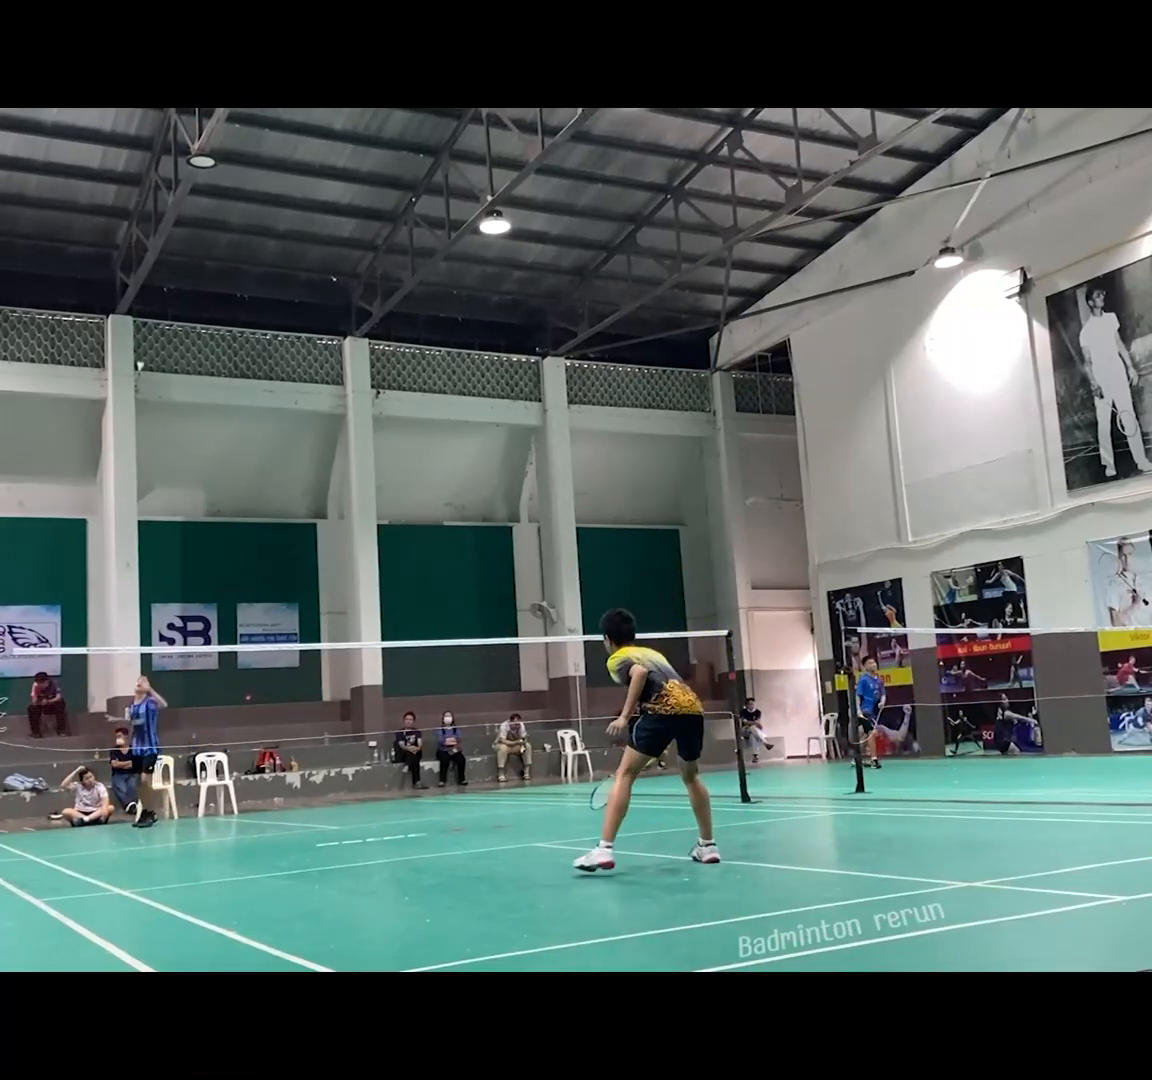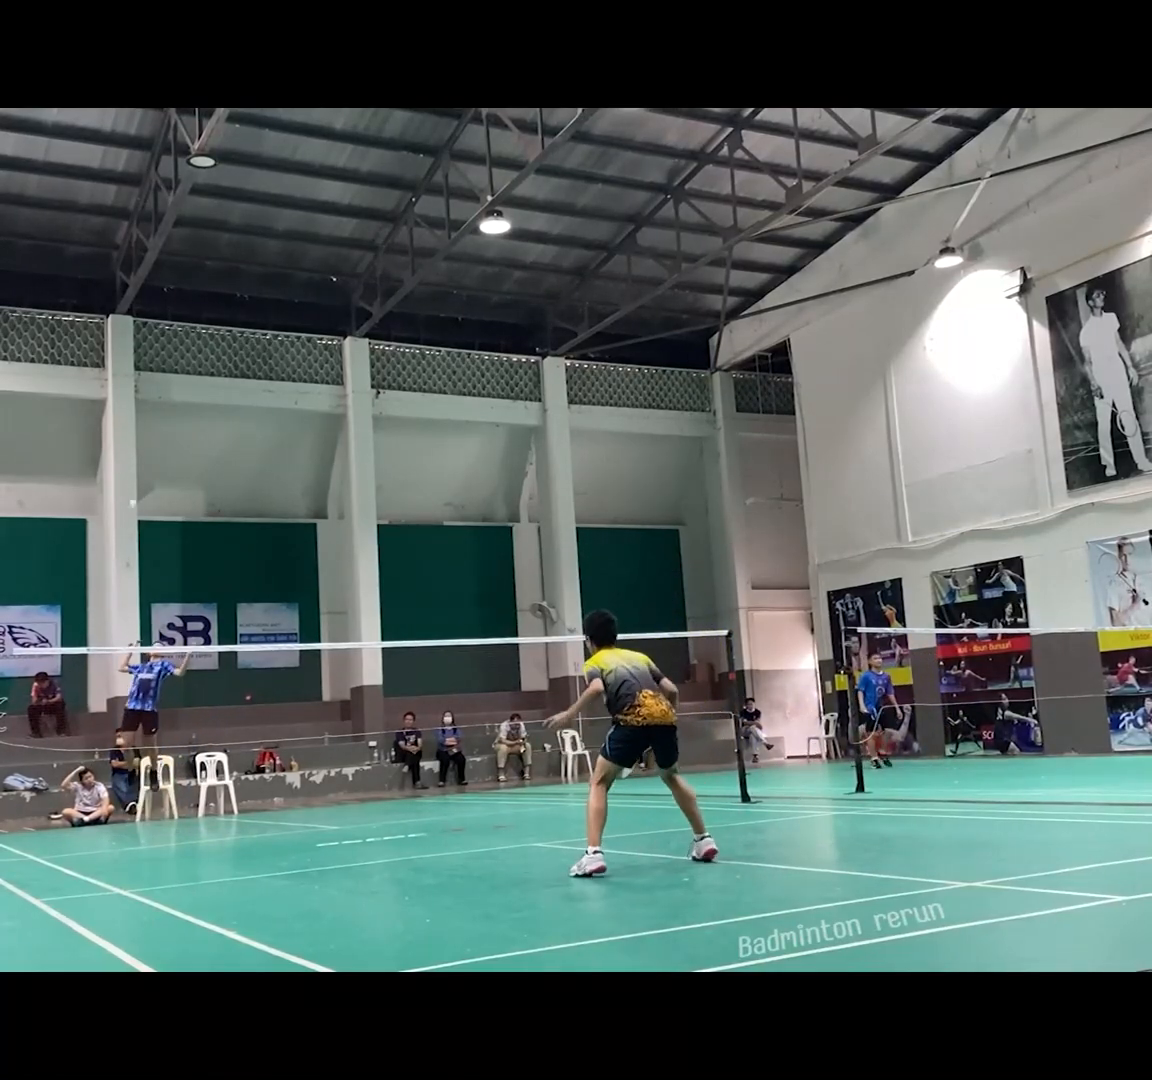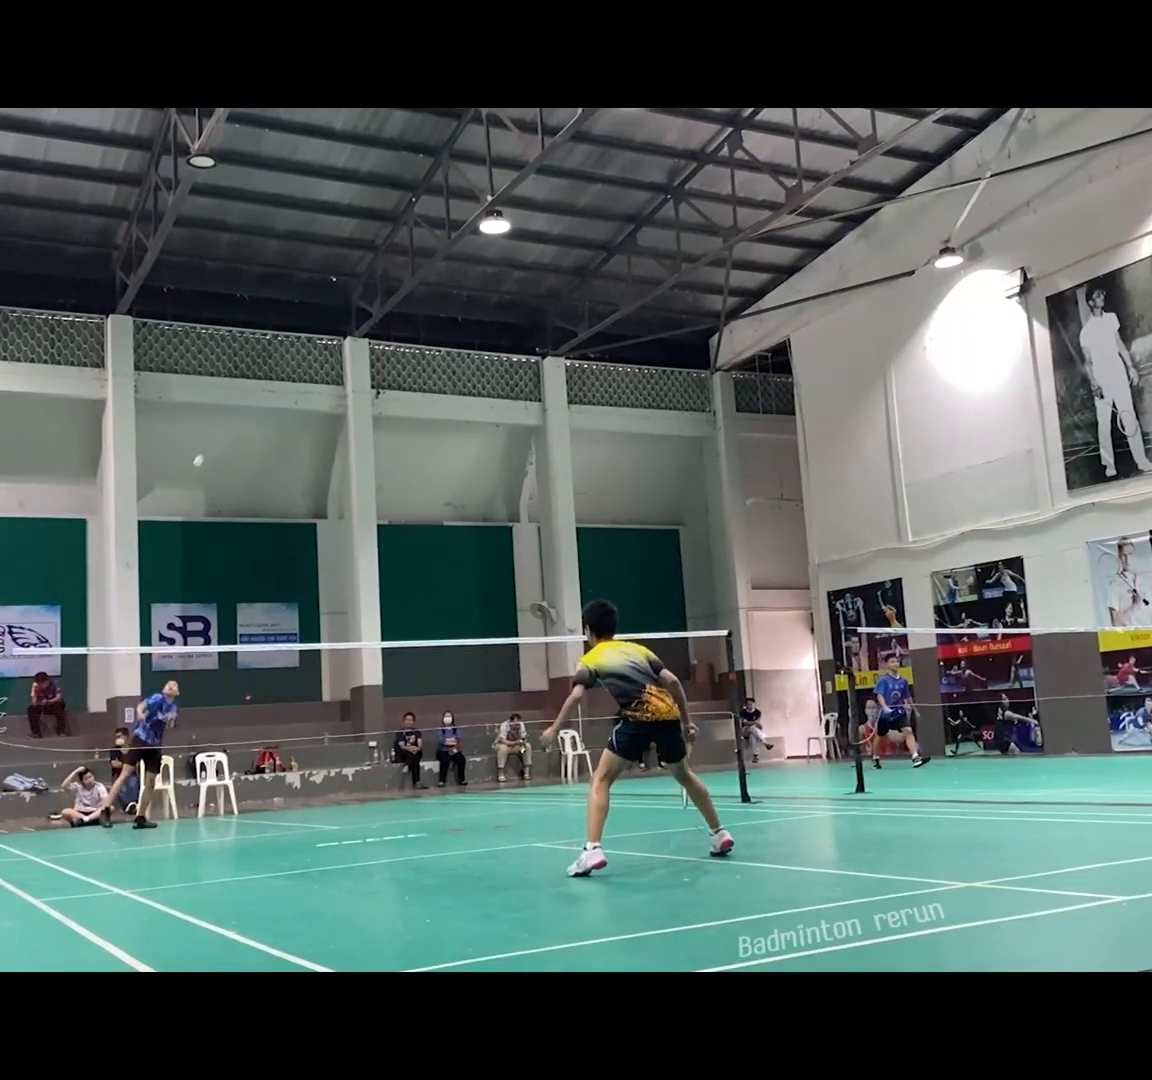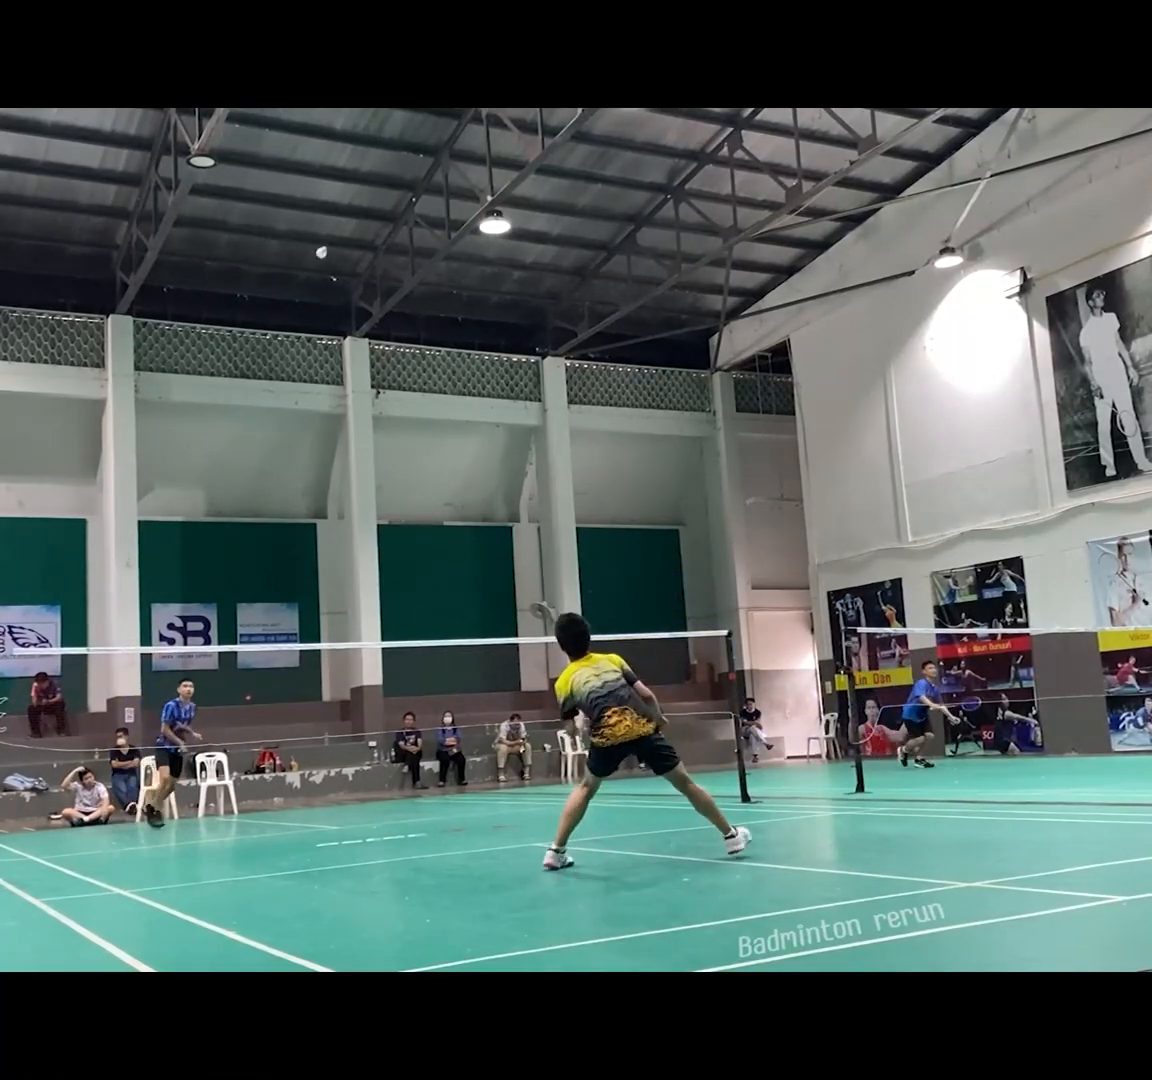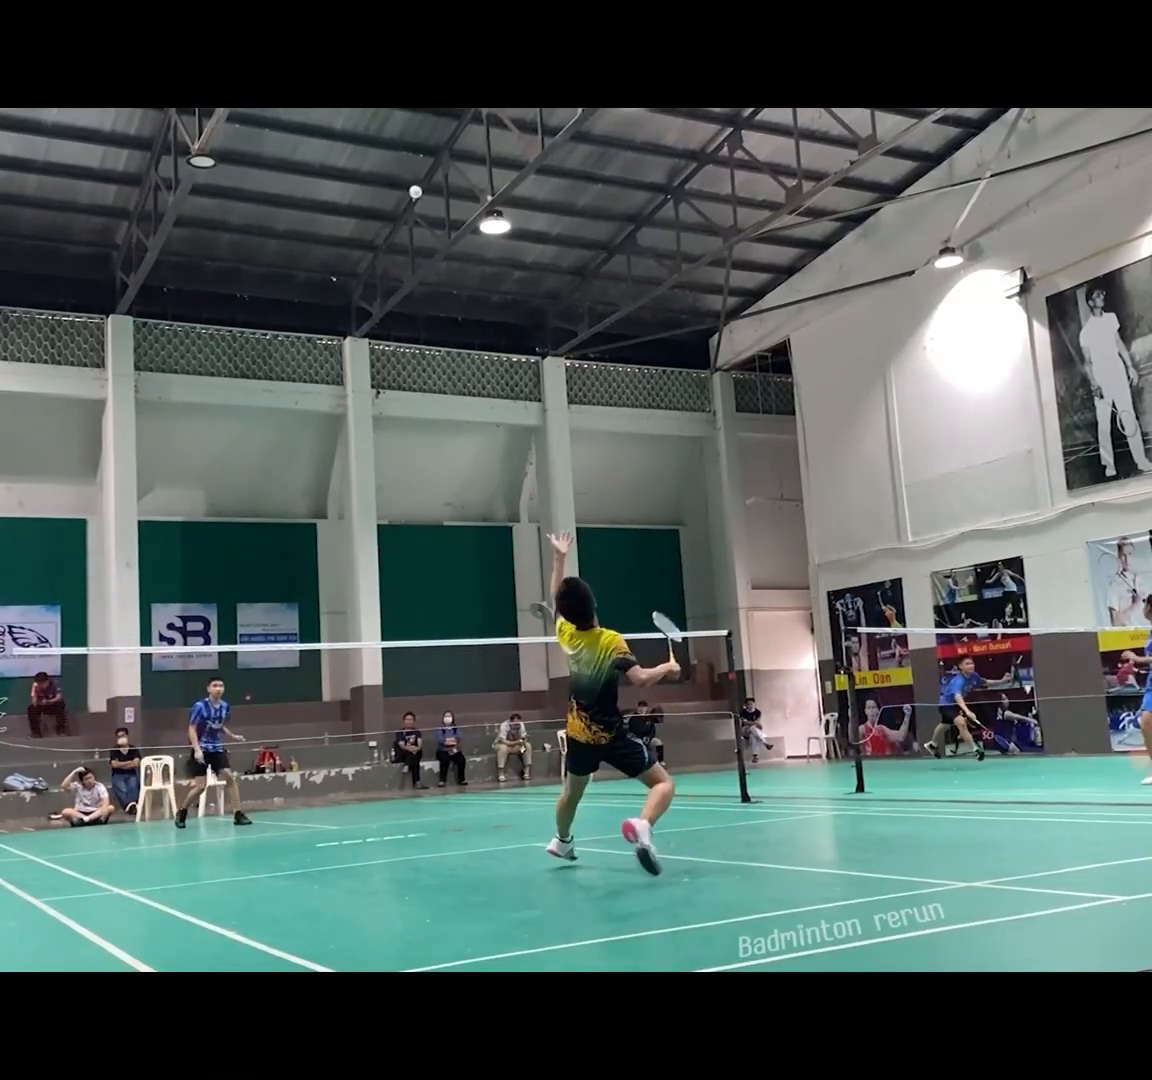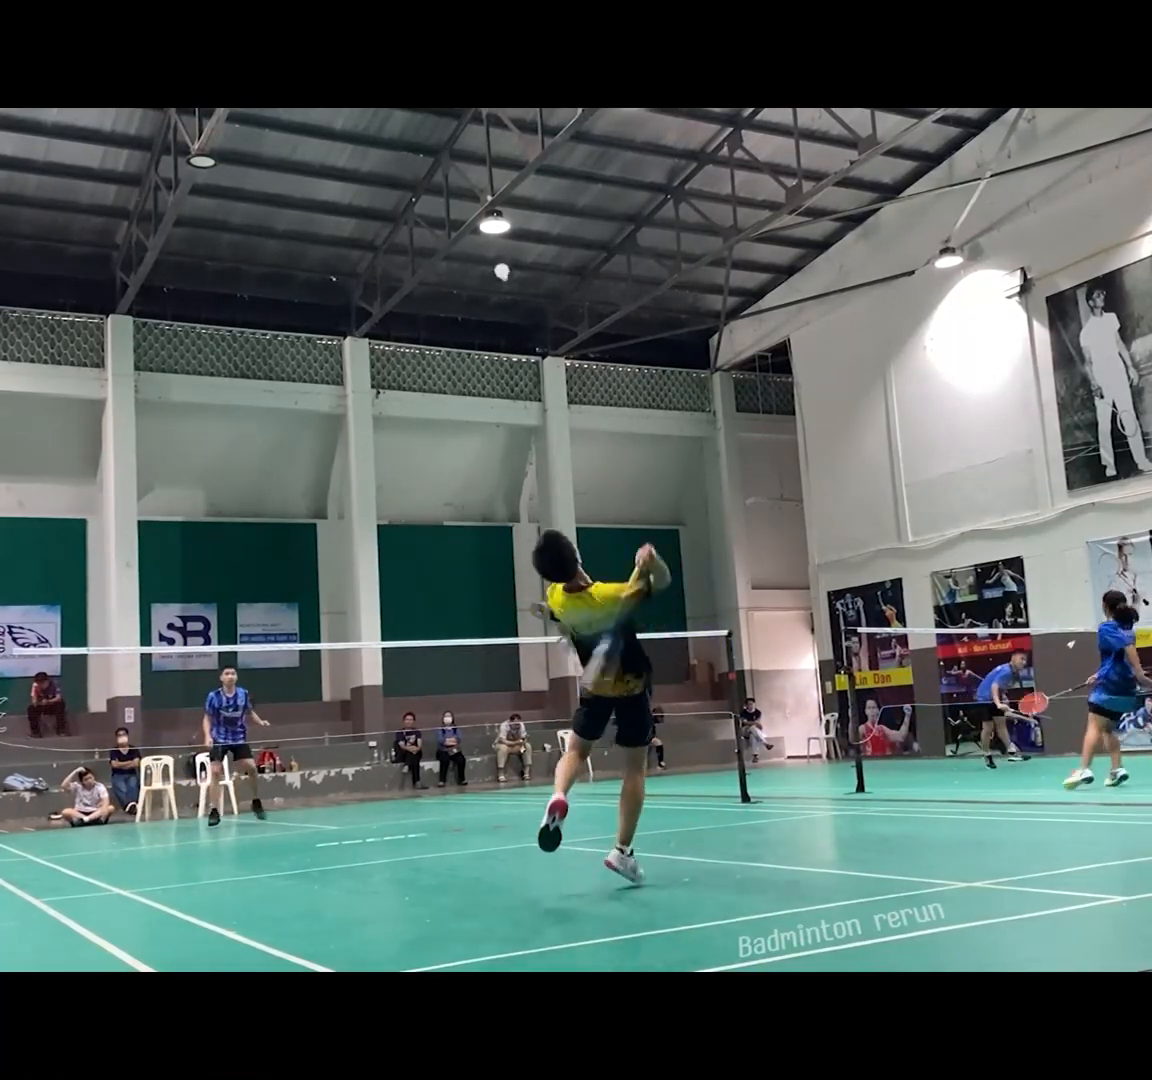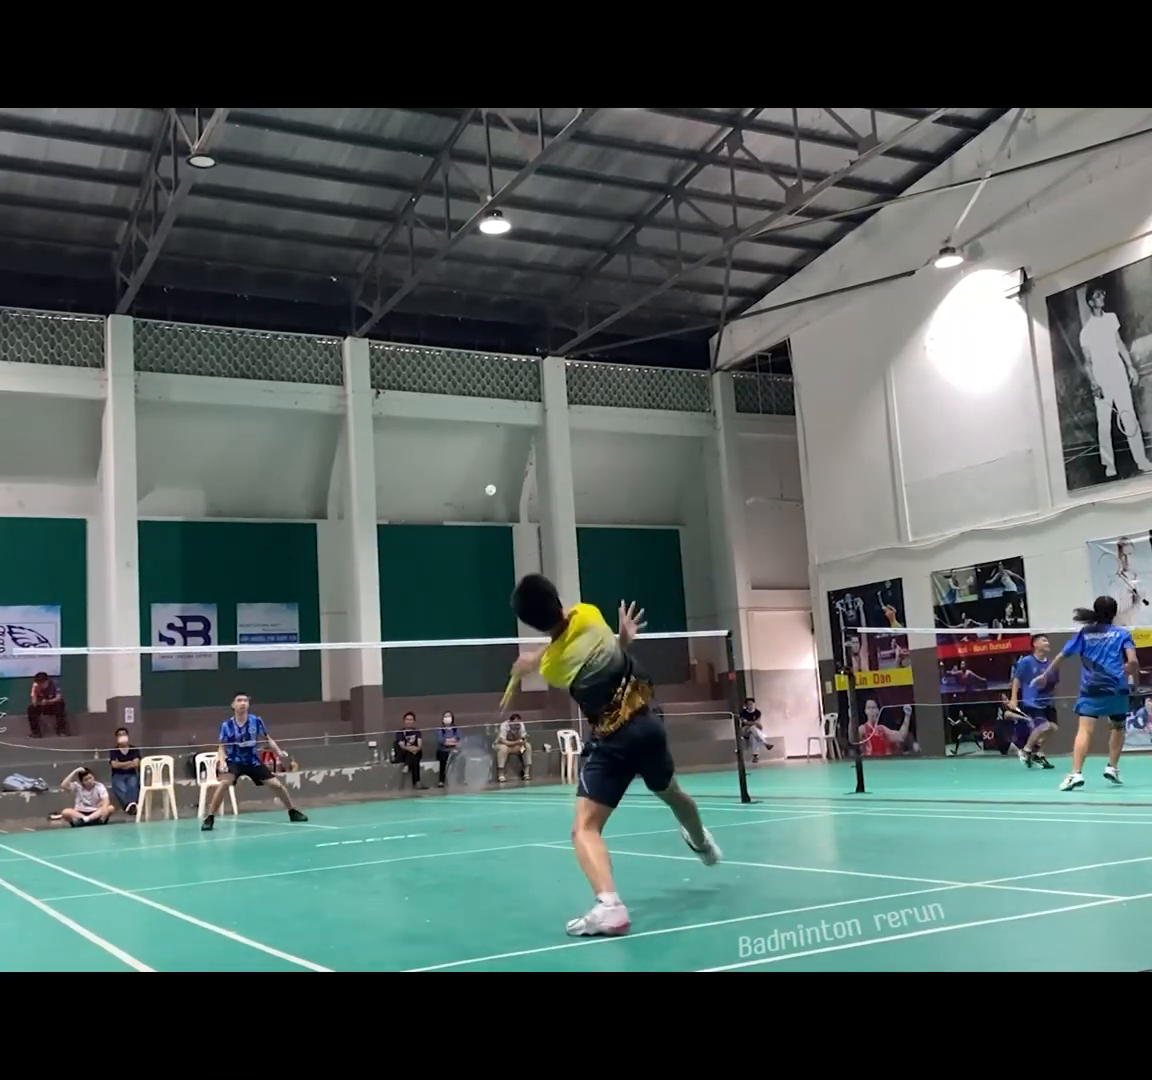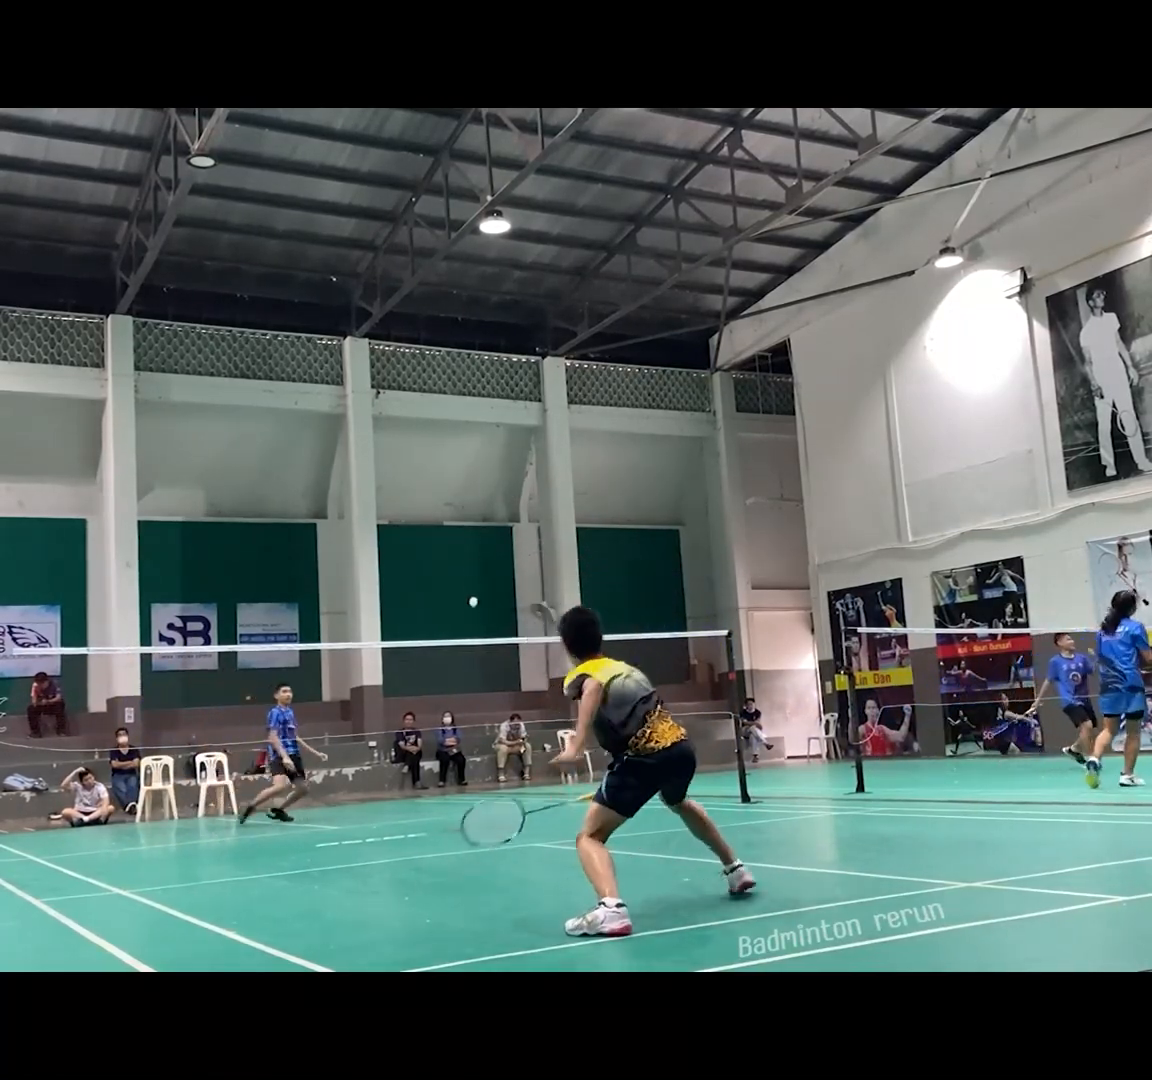
dt=0.3s
person 1, frame 1
left shoulder: (616, 659)
right shoulder: (654, 654)
left elbow: (638, 674)
left wrist: (624, 717)
left hip: (661, 710)
right hip: (693, 708)
left knee: (624, 776)
right knee: (691, 775)
left ankle: (605, 847)
right ankle: (706, 845)
person 1, frame 2
left shoulder: (594, 663)
right shoulder: (639, 657)
left elbow: (597, 688)
right elbow: (671, 690)
left wrist: (569, 714)
left hip: (633, 719)
right hip: (664, 716)
left knee: (599, 784)
right knee: (671, 776)
left ankle: (593, 854)
right ankle: (703, 840)
person 1, frame 3
left shoulder: (590, 659)
right shoulder: (638, 649)
left elbow: (576, 696)
right elbow: (671, 681)
left wrist: (555, 727)
right wrist: (686, 719)
left hip: (637, 719)
right hip: (666, 715)
left knee: (600, 782)
right knee: (683, 775)
left ankle: (593, 850)
right ankle: (719, 834)
person 1, frame 4
left shoulder: (564, 682)
right shoulder: (613, 660)
left elbow: (571, 718)
right elbow: (646, 695)
right wrist: (658, 718)
left hip: (606, 736)
right hip: (640, 730)
left knee: (586, 788)
right knee: (684, 783)
left ankle: (556, 852)
right ankle: (732, 836)
person 1, frame 5
left shoulder: (566, 633)
right shoulder: (612, 642)
left elbow: (557, 596)
right elbow: (642, 678)
left wrist: (559, 555)
right wrist: (668, 668)
left hip: (578, 733)
right hip: (610, 736)
left knee: (574, 785)
right knee: (662, 783)
left ankle: (561, 842)
right ankle: (641, 825)
person 1, frame 6
left shoulder: (556, 600)
right shoulder: (614, 596)
right elbow: (662, 581)
right wrist: (650, 562)
left hip: (595, 688)
right hip: (630, 691)
left knee: (575, 752)
right knee: (634, 771)
left ankle: (558, 797)
right ankle: (622, 852)
person 1, frame 7
left shoulder: (550, 667)
right shoulder: (588, 616)
left hip: (612, 739)
right hip: (649, 725)
left knee: (586, 829)
right knee: (670, 793)
left ankle: (610, 906)
right ankle: (702, 844)
person 1, frame 8
left shoulder: (578, 678)
right shoulder: (626, 668)
left elbow: (592, 691)
left wrist: (576, 744)
left hip: (643, 758)
right hip: (680, 748)
left knee: (589, 837)
right knee: (681, 805)
left ankle: (611, 909)
right ankle: (736, 871)
